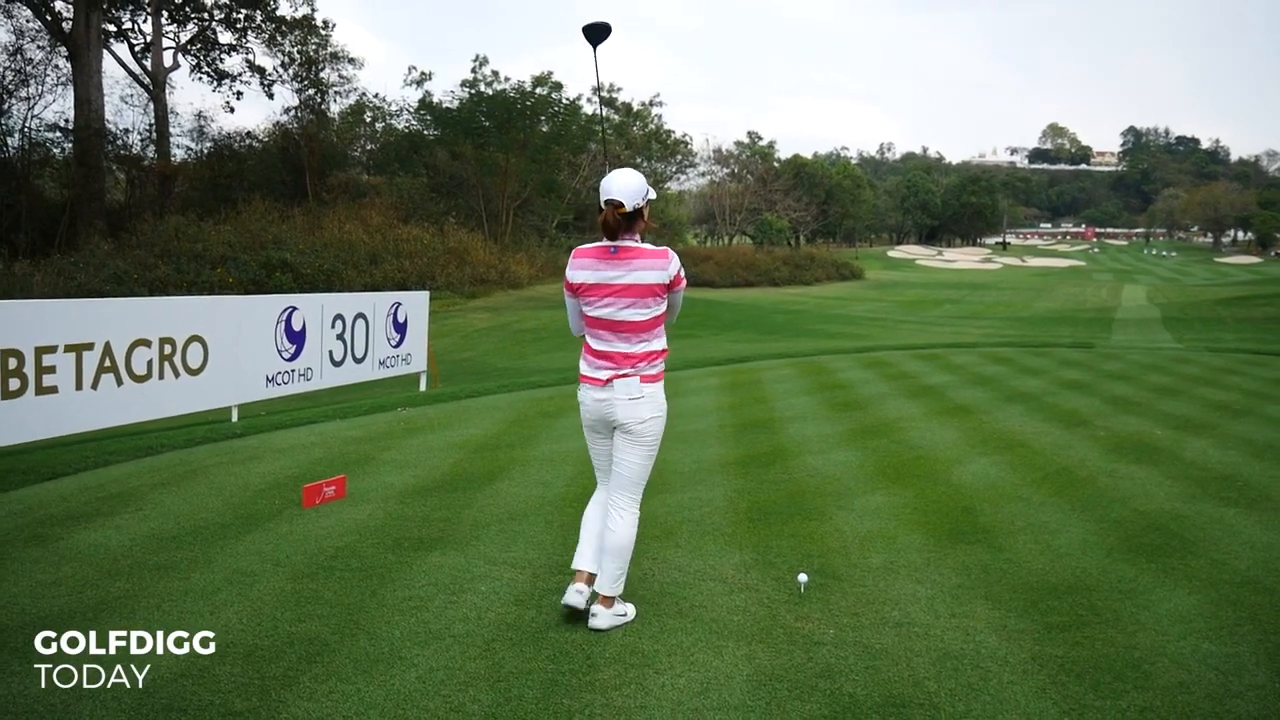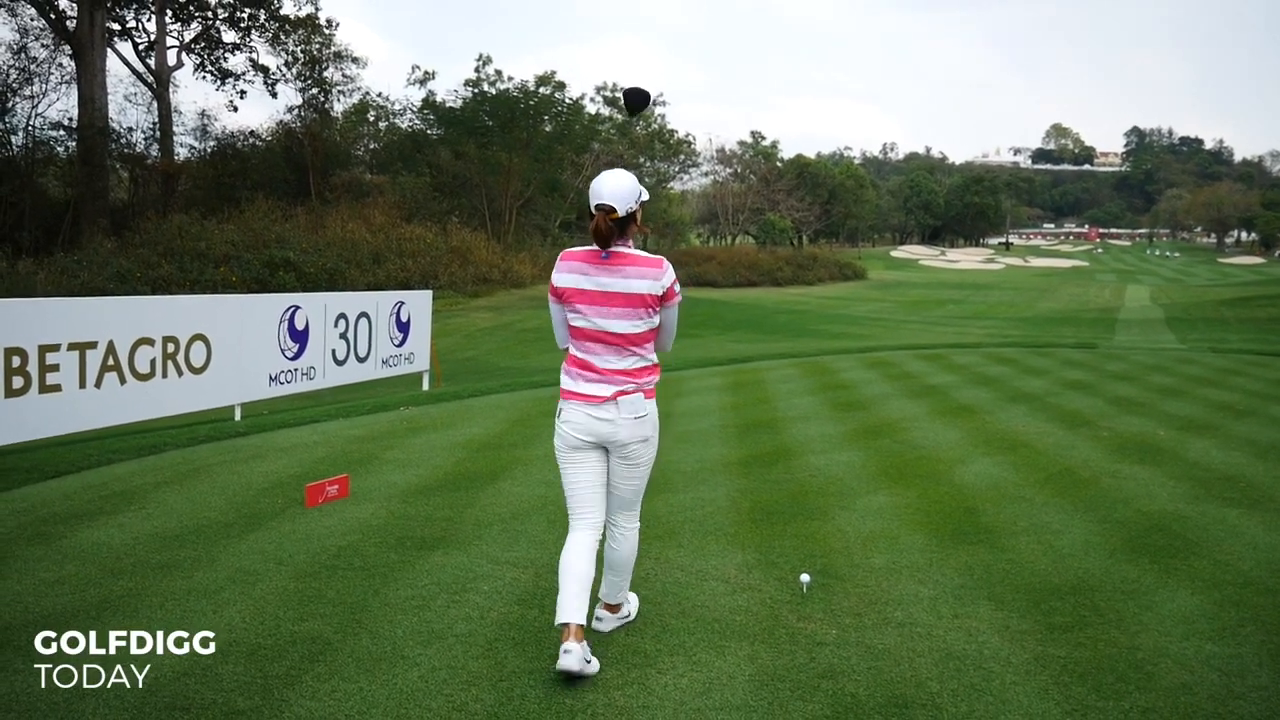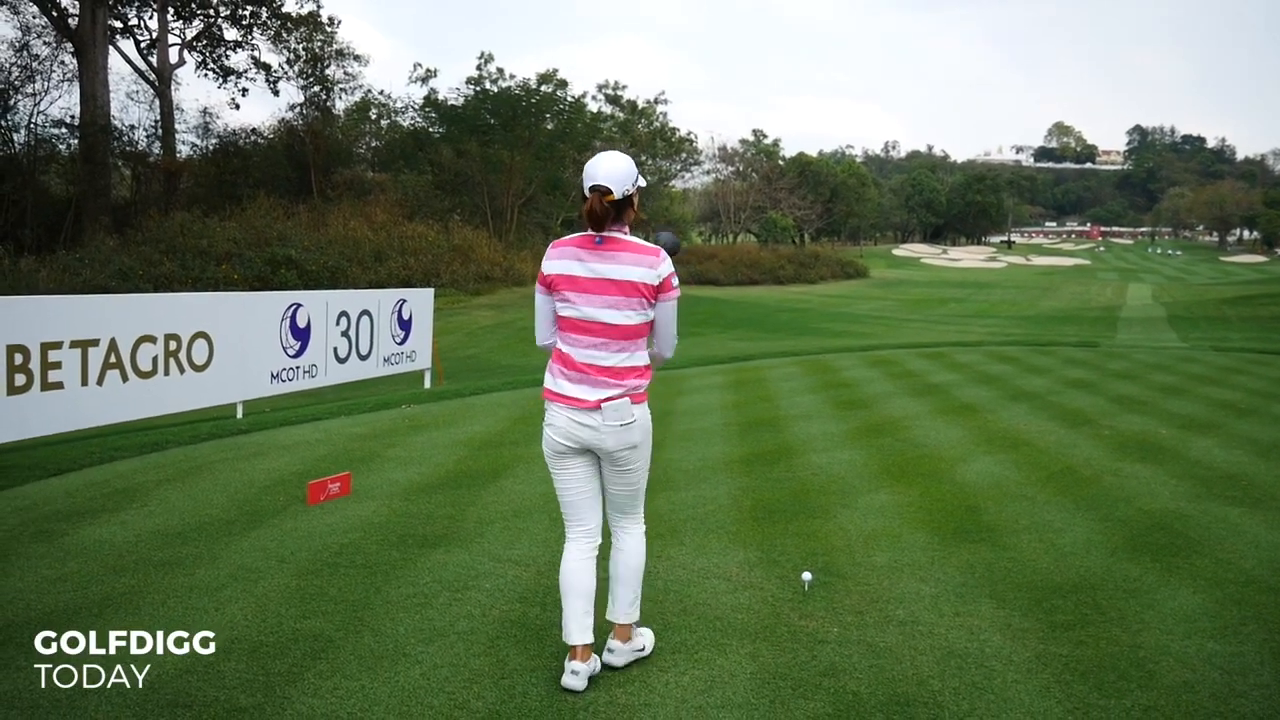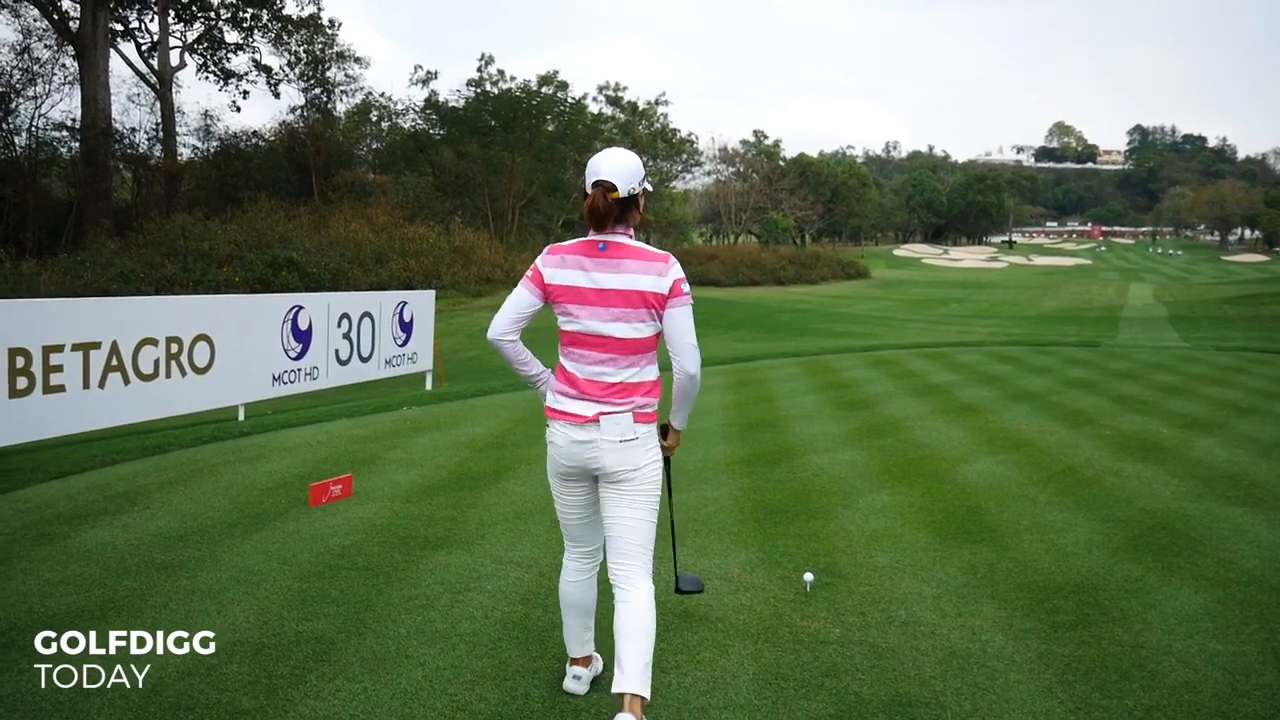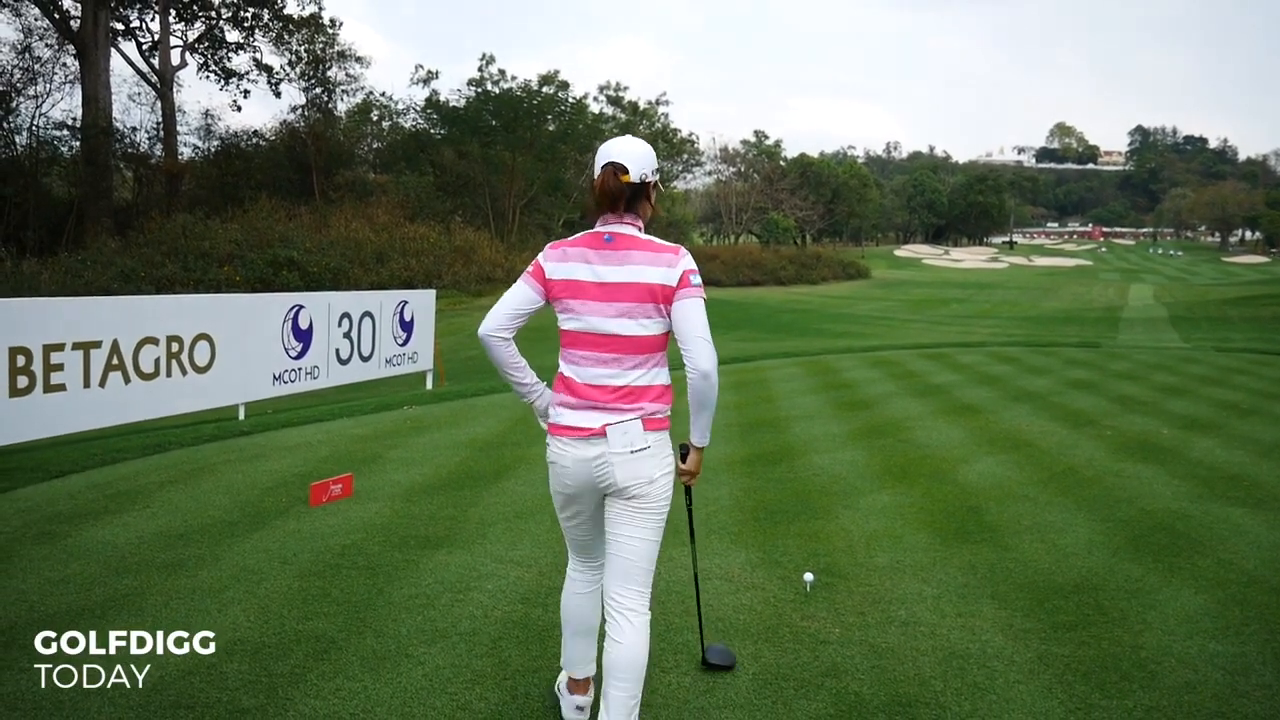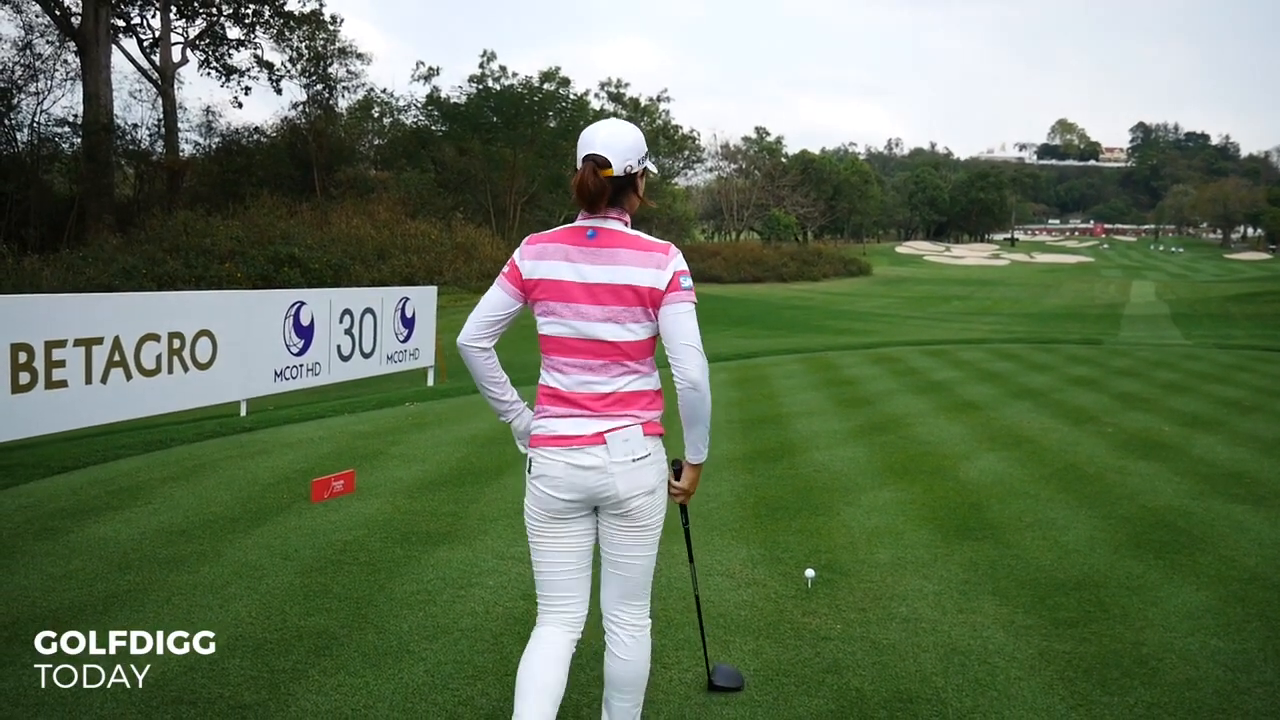
dt=0.3s
person 1, frame 1
left shoulder: (579, 260)
right shoulder: (665, 262)
left elbow: (577, 327)
left hip: (593, 395)
right hip: (641, 398)
left knee: (605, 490)
right knee: (625, 502)
left ankle: (582, 578)
right ankle: (606, 605)
person 1, frame 2
left shoulder: (566, 265)
right shoulder: (658, 271)
left elbow: (564, 338)
right elbow: (664, 341)
left hip: (577, 413)
right hip: (634, 414)
left knee: (584, 524)
right knee: (624, 518)
left ankle: (572, 637)
right ankle: (612, 605)
person 1, frame 3
left shoulder: (558, 254)
right shoulder: (655, 261)
left elbow: (546, 336)
right elbow: (665, 348)
left hip: (563, 416)
right hip: (624, 418)
left knee: (580, 537)
right knee: (628, 522)
left ankle: (578, 656)
right ankle: (624, 634)
person 1, frame 4
left shoulder: (555, 259)
right shoulder: (661, 268)
left elbow: (500, 333)
right elbow: (688, 367)
left wrist: (549, 384)
right wrist: (677, 424)
left hip: (566, 434)
right hip: (630, 439)
left knee: (580, 554)
right knee: (631, 572)
left ankle: (579, 663)
person 1, frame 5
left shoulder: (558, 256)
right shoulder: (673, 261)
left elbow: (493, 331)
right elbow: (703, 366)
left wrist: (544, 404)
right wrist: (698, 445)
left hip: (570, 448)
right hip: (640, 450)
left knee: (583, 569)
right knee: (627, 602)
person 1, frame 6
left shoulder: (536, 252)
right shoulder: (661, 259)
left elbow: (472, 341)
right elbow: (692, 375)
left wrist: (521, 422)
right wrist: (694, 461)
left hip: (556, 460)
right hip: (633, 460)
left knee: (557, 620)
right knee: (628, 616)
